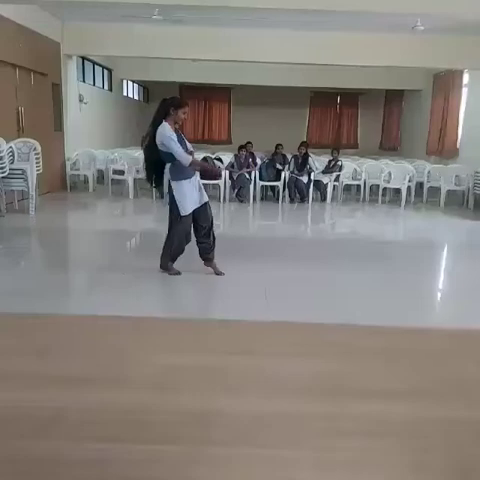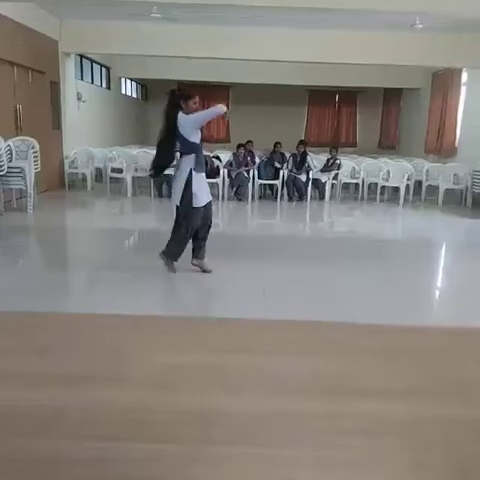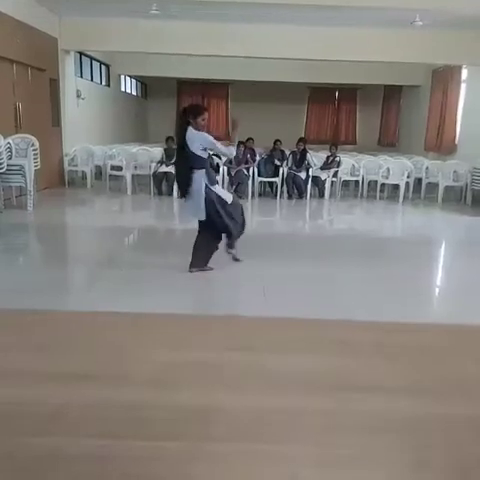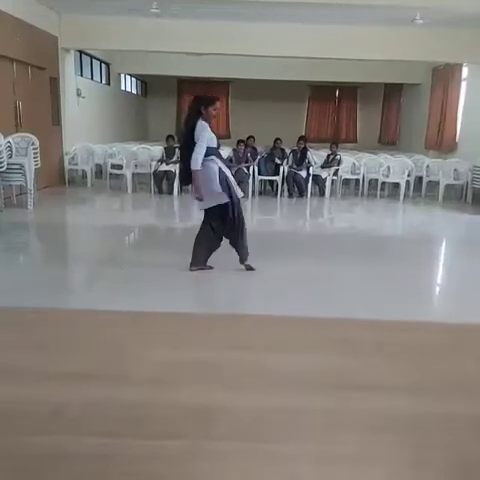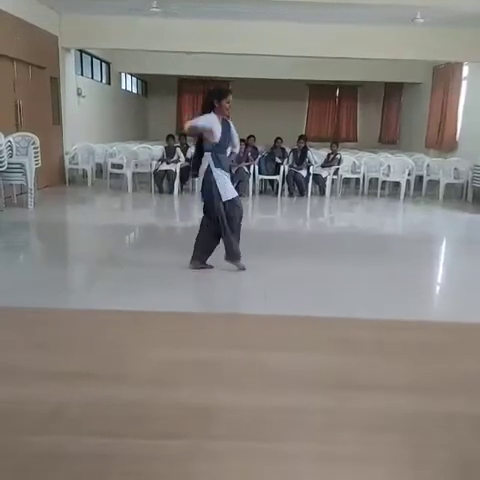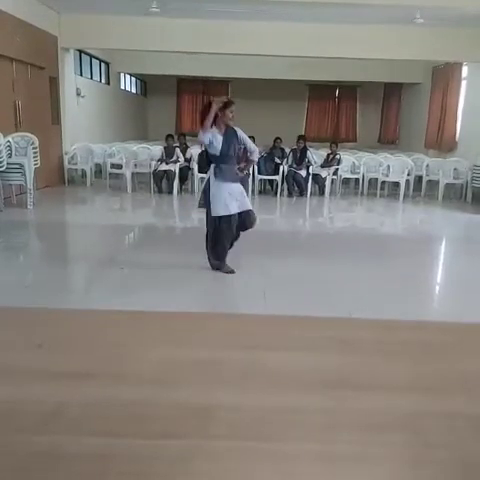
dt=0.3s
person 1, frame 1
left shoulder: (175, 130)
right shoulder: (164, 132)
left elbow: (189, 149)
right elbow: (183, 158)
left wrist: (194, 163)
right wrist: (208, 166)
left hip: (191, 179)
right hip: (179, 182)
left knee: (204, 219)
right knee: (182, 225)
left ankle: (209, 259)
right ankle: (166, 262)
person 1, frame 2
left shoulder: (180, 120)
right shoulder: (189, 120)
right elbow: (220, 109)
right wrist: (220, 108)
left hip: (194, 171)
right hip: (190, 171)
left knee: (205, 217)
right knee: (191, 219)
left ankle: (198, 257)
right ankle: (169, 255)
person 1, frame 3
left shoulder: (187, 135)
right shoulder: (199, 136)
right elbow: (229, 153)
left hip: (198, 184)
right hip: (204, 184)
left knee: (209, 227)
right knee: (235, 210)
left ankle: (198, 263)
right ankle: (231, 245)
person 1, frame 4
left shoulder: (201, 126)
right shoulder: (203, 128)
right elbow: (195, 160)
right wrist: (197, 186)
left hip: (210, 174)
right hip: (215, 172)
left knee: (214, 220)
right knee: (234, 217)
left ankle: (198, 261)
right ankle: (243, 257)
person 1, frame 5
left shoulder: (228, 123)
right shoulder: (208, 119)
left elbow: (235, 145)
right elbow: (189, 126)
left wrist: (229, 161)
right wrist: (205, 132)
left hip: (222, 170)
right hip: (212, 171)
left knee: (213, 217)
right knee: (233, 211)
left ankle: (198, 259)
right ankle: (233, 255)
person 1, frame 6
left shoulder: (236, 132)
right shoulder: (211, 134)
left elbow: (254, 151)
right elbow: (203, 138)
left wrist: (244, 170)
right wrist: (213, 110)
left hip: (235, 182)
right hip: (218, 183)
left knee: (248, 220)
right knee: (225, 224)
right ankle: (218, 261)
